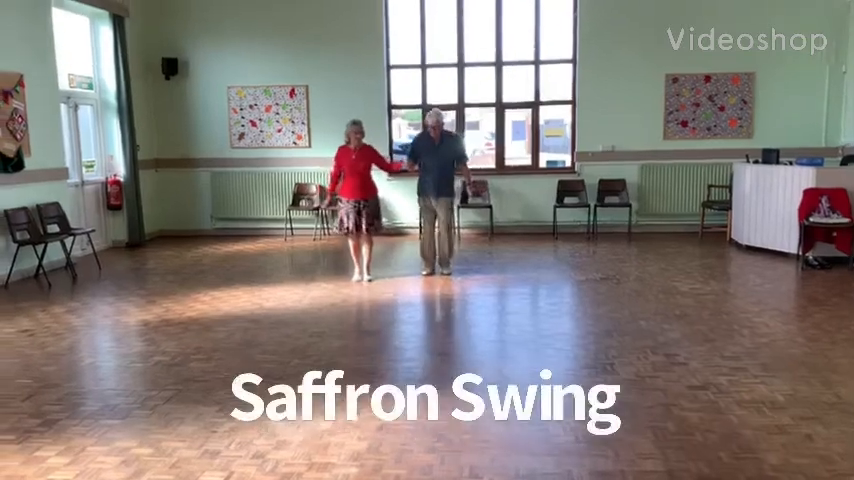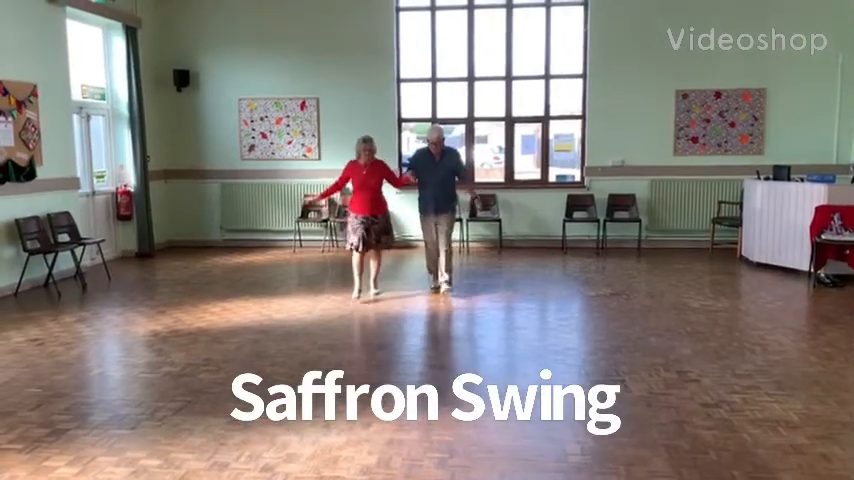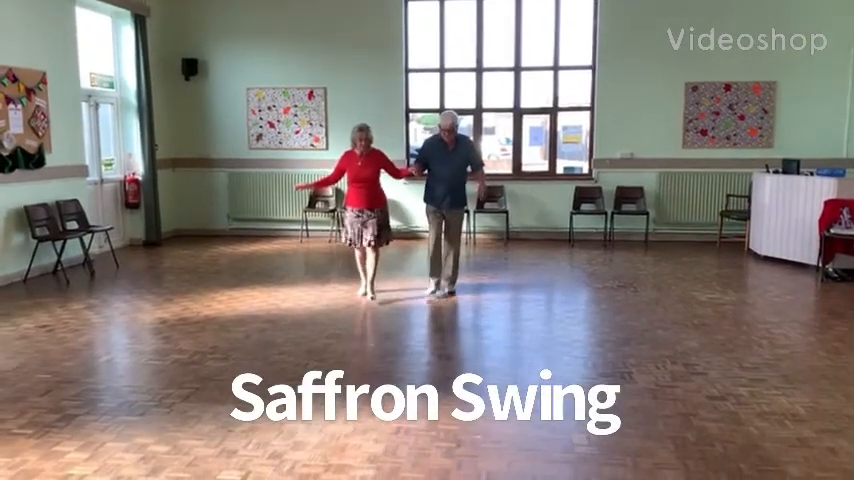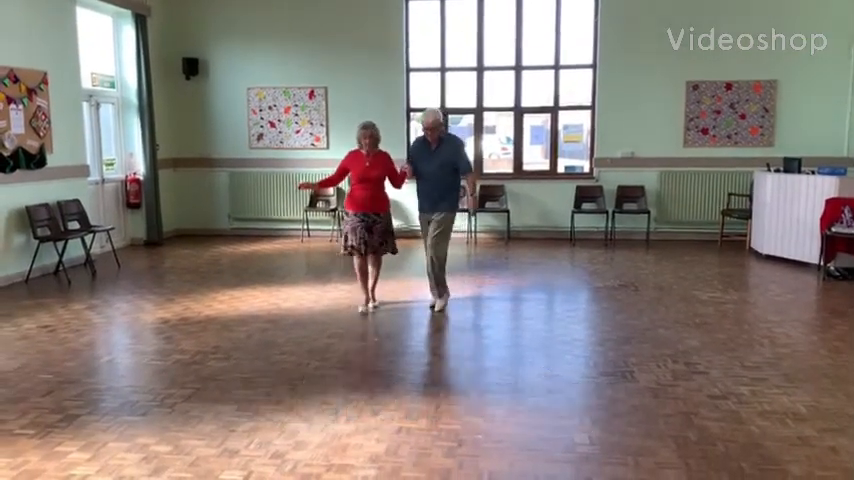
dt=1s
person 1, frame 1
left shoulder: (453, 139)
right shoulder: (420, 139)
left elbow: (461, 164)
right elbow: (412, 161)
left wrist: (468, 182)
right wrist: (410, 165)
left hip: (445, 192)
right hip: (425, 191)
left knee: (445, 229)
right knee: (427, 229)
left ankle: (445, 263)
right ankle: (428, 264)
person 1, frame 2
left shoulder: (453, 155)
right shoulder: (419, 156)
left elbow: (464, 178)
right elbow: (410, 176)
left wrist: (474, 196)
right wrist: (410, 176)
left hip: (446, 209)
right hip: (426, 208)
left knee: (444, 245)
right knee: (430, 245)
left ankle: (444, 280)
right ankle: (435, 277)
person 1, frame 3
left shoulder: (466, 144)
right shoulder: (430, 144)
left elbow: (477, 167)
right elbow: (420, 166)
left wrist: (481, 183)
right wrist: (416, 169)
left hip: (456, 202)
right hip: (434, 201)
left knee: (453, 243)
right knee: (434, 240)
left ankle: (449, 282)
right ankle: (434, 281)
person 1, frame 4
left shoulder: (454, 144)
right shoulder: (417, 145)
left elbow: (467, 172)
right elbow: (412, 172)
left wrist: (471, 194)
right wrist: (409, 171)
left hip: (445, 207)
right hip: (425, 207)
left knee: (435, 248)
right knee: (431, 250)
left ankle: (441, 293)
right ankle: (436, 293)
person 2, frame 1
left shoulder: (369, 150)
right shoulder: (342, 151)
left elbow: (386, 166)
right elbow: (336, 175)
left wrist: (402, 165)
right wrist: (330, 194)
left hip: (367, 197)
right hip: (348, 198)
left knee: (367, 233)
right knee: (352, 234)
left ankle: (366, 269)
right ankle: (357, 269)
person 2, frame 2
left shoulder: (380, 165)
right shoulder: (351, 166)
left elbow: (396, 182)
right elbow: (338, 184)
left wrist: (407, 179)
right wrist: (320, 196)
left hip: (378, 213)
right hip: (358, 214)
left knee: (376, 249)
right knee: (358, 250)
left ankle: (374, 282)
right ankle: (357, 286)
person 2, frame 3
left shoulder: (377, 155)
right shoulder: (347, 157)
left elbow: (396, 173)
right elbow: (333, 178)
left wrist: (410, 170)
right wrist: (311, 185)
left hip: (375, 207)
right hip: (354, 208)
left knee: (372, 245)
right knee: (358, 246)
left ankle: (370, 284)
right ankle: (363, 281)
person 2, frame 4
left shoulder: (384, 158)
right shoulder: (352, 157)
left elbow: (397, 183)
right elbow: (335, 178)
left wrist: (404, 172)
right wrist: (315, 185)
left hip: (379, 212)
right hip: (356, 212)
left knee: (376, 254)
right knee: (359, 254)
left ankle: (372, 292)
right ankle: (365, 297)
